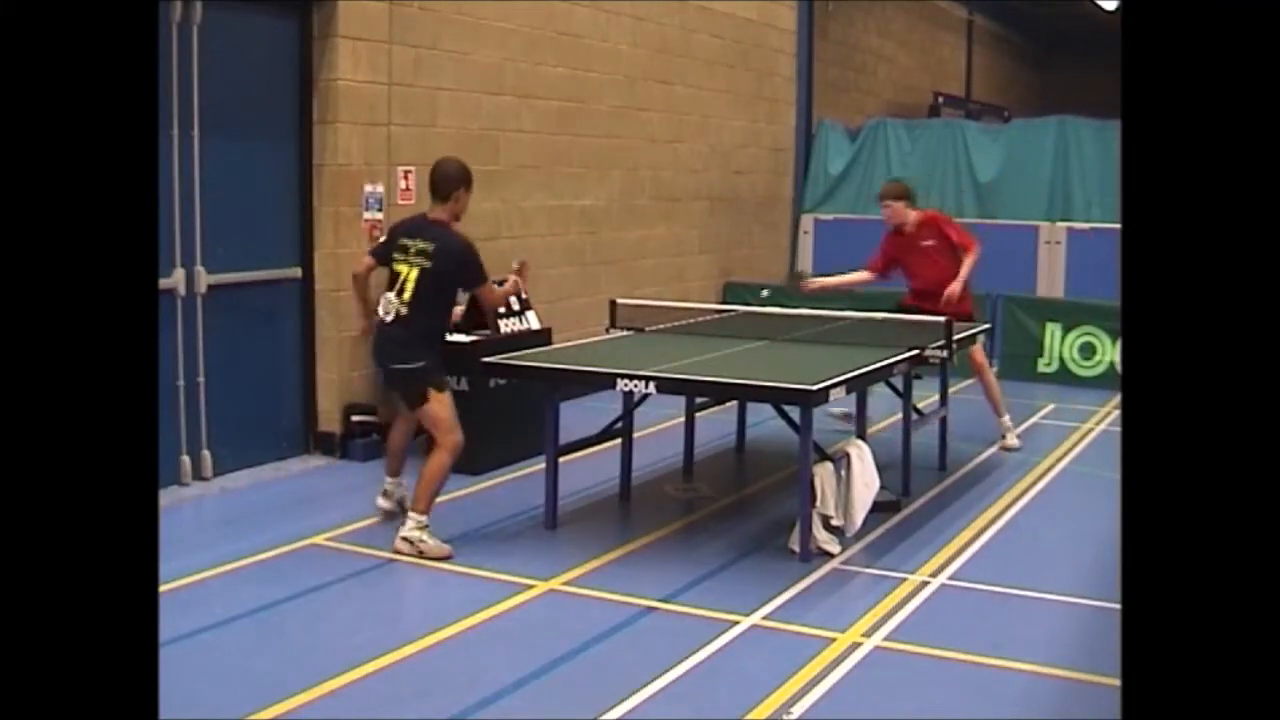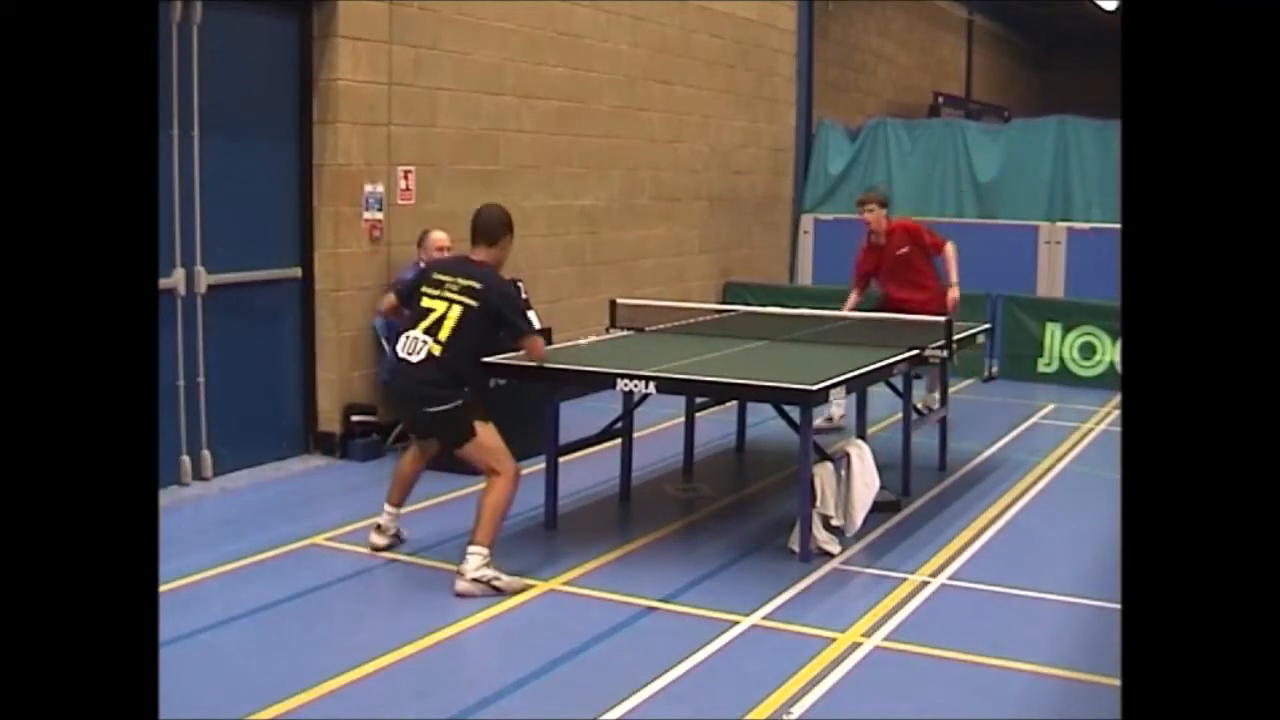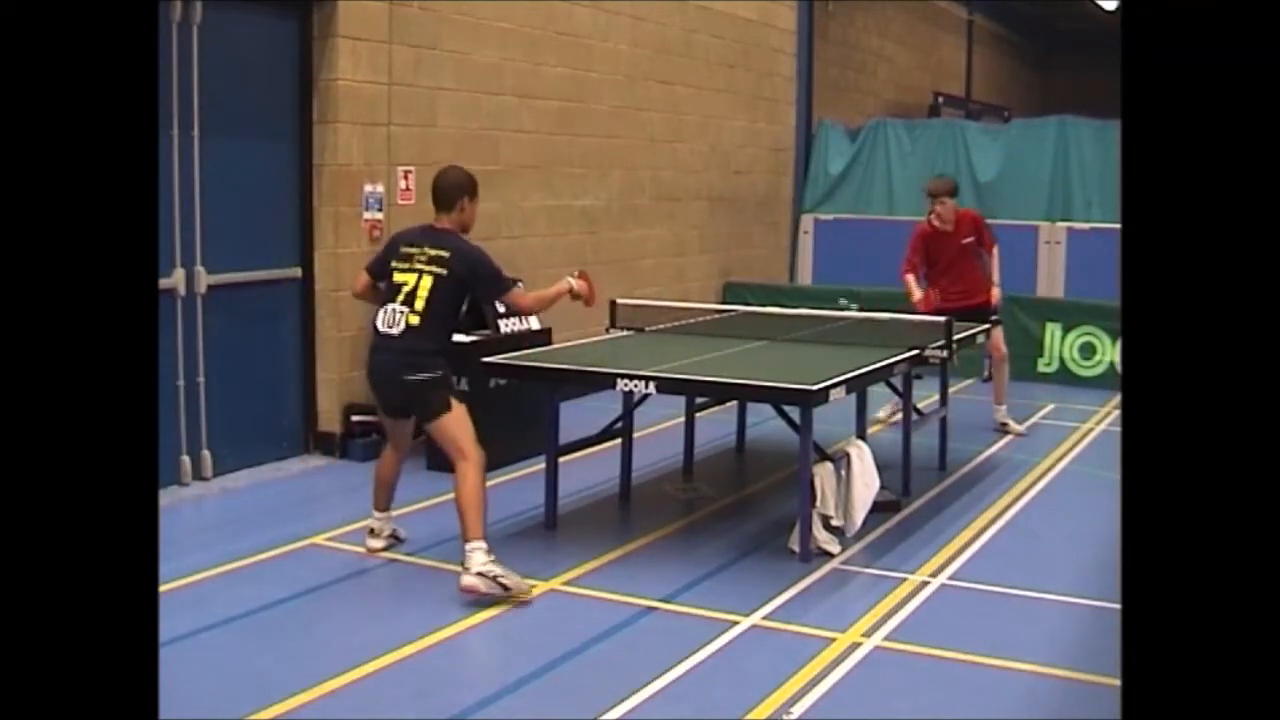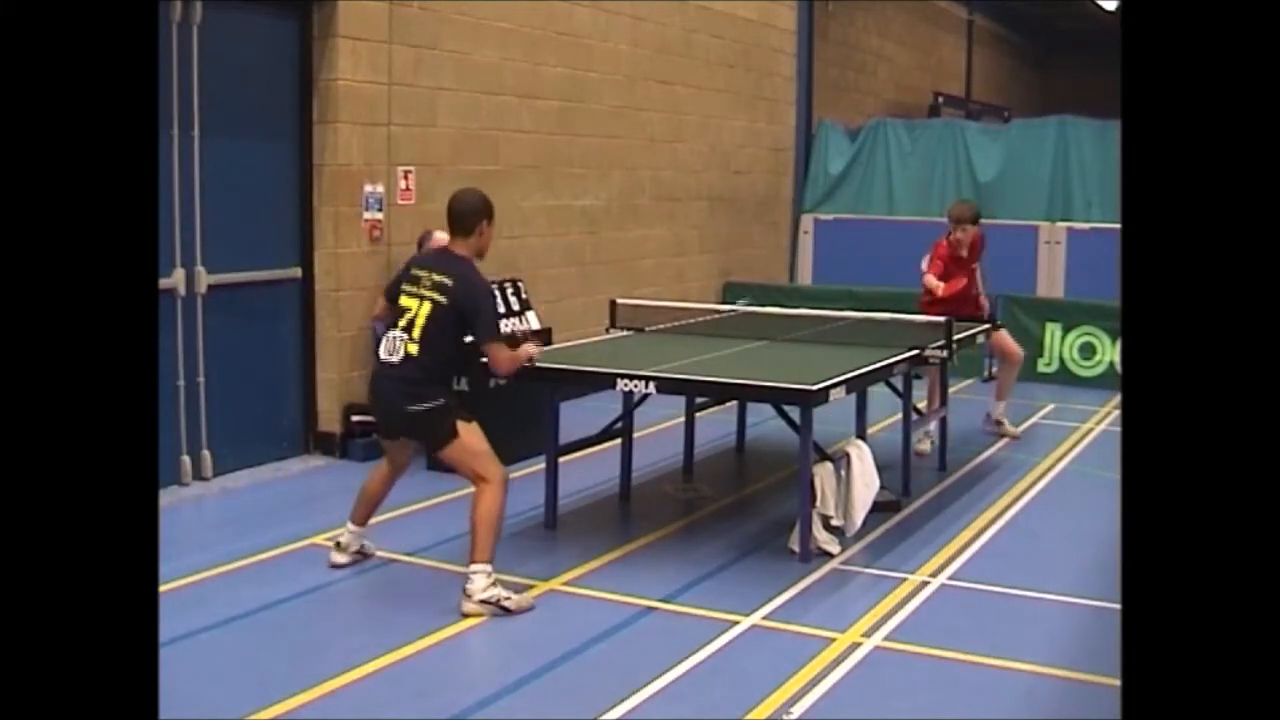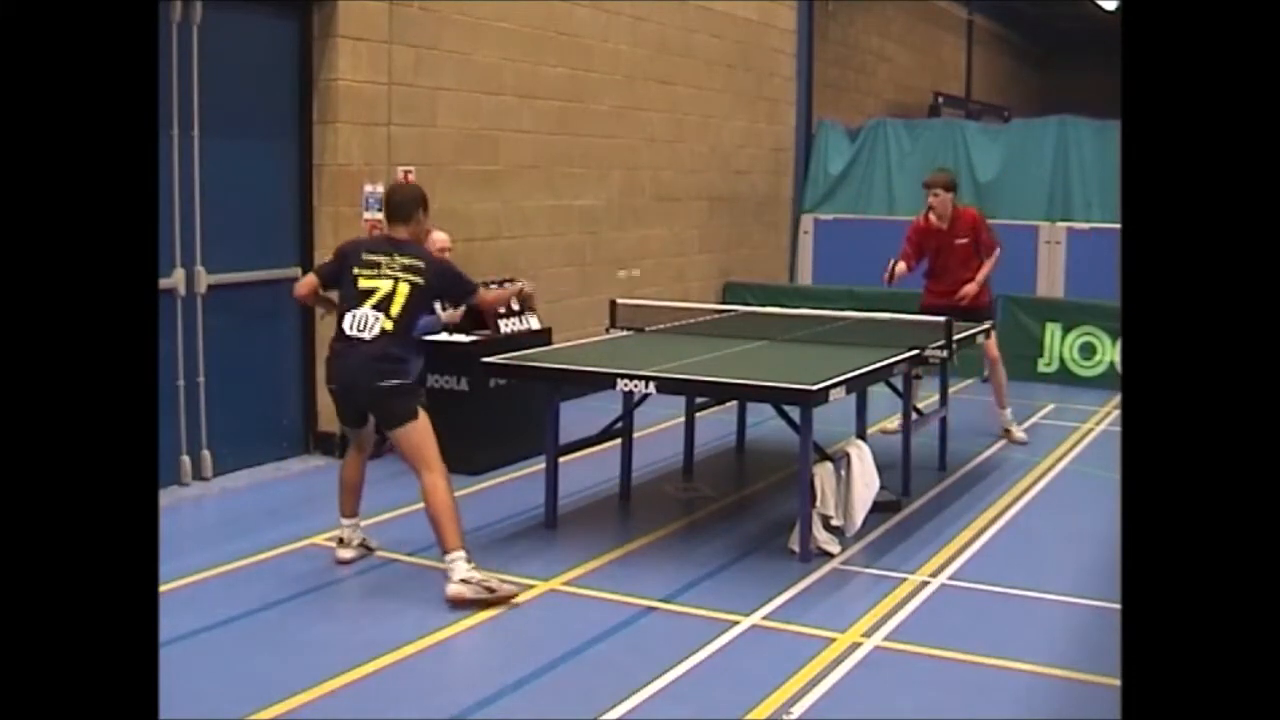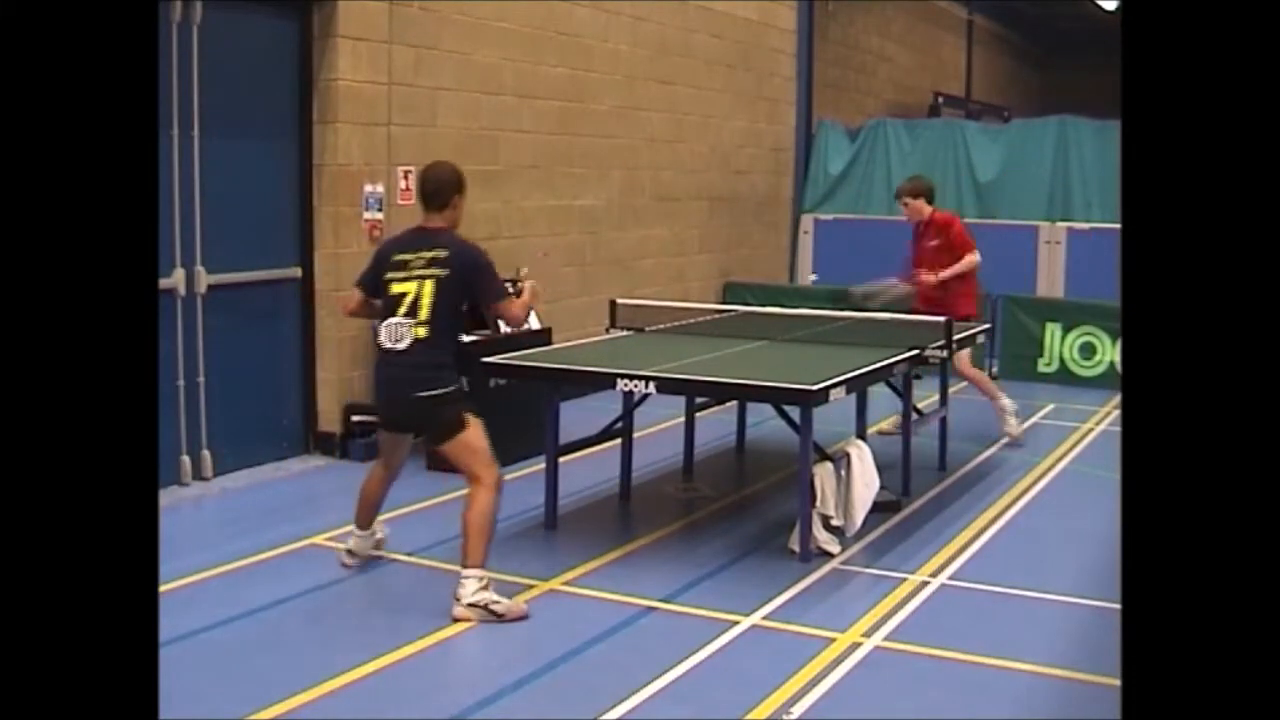
dt=0.5s
person 1, frame 1
left shoulder: (403, 230)
right shoulder: (457, 247)
left elbow: (360, 273)
right elbow: (491, 300)
left wrist: (369, 315)
right wrist: (512, 286)
left hip: (388, 345)
right hip: (414, 355)
left knee: (408, 418)
right knee: (449, 440)
left ankle: (391, 492)
right ankle: (413, 532)
person 1, frame 2
left shoulder: (434, 270)
right shoulder: (497, 289)
left elbow: (388, 306)
right elbow: (535, 351)
right wrist: (535, 336)
left hip: (401, 384)
right hip: (439, 397)
left knee: (424, 448)
right knee: (503, 470)
left ankle: (385, 526)
right ankle: (475, 568)
person 1, frame 3
left shoulder: (402, 242)
right shoulder: (466, 256)
left elbow: (361, 288)
right elbow: (523, 304)
right wrist: (569, 286)
left hip: (381, 363)
right hip: (420, 369)
left knee: (397, 444)
right knee: (470, 459)
left ankle: (379, 528)
right ankle: (478, 563)
person 1, frame 4
left shoulder: (417, 264)
right shoulder: (472, 285)
left elbow: (387, 309)
right elbow: (501, 366)
right wrist: (524, 353)
left hip: (383, 389)
right hip: (421, 400)
left knee: (394, 463)
right knee: (492, 478)
left ankle: (349, 542)
right ankle: (480, 587)
person 1, frame 5
left shoulder: (353, 251)
right shoulder: (432, 267)
left elbow: (302, 291)
right elbow: (485, 300)
right wrist: (515, 291)
left hip: (341, 371)
right hip: (387, 377)
left knee: (358, 446)
right knee: (432, 470)
left ankle: (350, 537)
right ankle: (460, 572)
person 1, frame 6
left shoulder: (390, 249)
right shoulder: (466, 255)
left elbow: (354, 307)
right elbow: (513, 316)
right wrist: (528, 293)
left hip: (389, 380)
right hip: (432, 387)
left knee: (389, 461)
right knee: (484, 477)
left ankle: (359, 541)
right ankle: (471, 590)
person 2, frame 1
left shoulder: (936, 221)
right shoulder: (892, 238)
left elbow: (972, 249)
right elbow: (870, 273)
left wrist: (959, 281)
right wrist: (823, 282)
left hip: (954, 305)
right hip: (917, 304)
left knee: (978, 362)
left ankle: (1006, 427)
person 2, frame 2
left shoulder: (908, 229)
right shoulder: (867, 250)
left elbow: (947, 247)
right elbow: (858, 290)
left wrist: (953, 284)
left hip: (930, 306)
right hip: (893, 307)
left ankle: (930, 396)
right ankle: (836, 414)
person 2, frame 3
left shoulder: (972, 219)
right shoulder: (922, 232)
left elbow: (991, 248)
right elbow: (910, 271)
left wrist: (995, 284)
right wrist: (915, 291)
left hip: (978, 299)
right hip: (940, 303)
left knee: (1000, 353)
left ankle: (1001, 416)
right ankle: (898, 402)
person 2, frame 4
left shoulder: (978, 242)
right shoulder: (942, 251)
right elbow: (929, 277)
left wrist: (980, 293)
right wrist: (937, 286)
left hip: (971, 311)
right hip: (940, 314)
left knee: (1014, 356)
right knee: (937, 365)
left ankle: (996, 415)
right ankle: (928, 431)
person 2, frame 5
left shoulder: (972, 219)
right shoulder: (920, 226)
left elbow: (993, 252)
right elbow: (907, 260)
left wrist: (977, 282)
right wrist: (895, 271)
left hip: (973, 298)
right hip: (936, 299)
left knee: (993, 357)
left ankle: (1007, 421)
person 2, frame 6
left shoulder: (949, 224)
right shoulder: (919, 230)
left elbow: (972, 258)
left wrist: (940, 277)
left hip: (959, 308)
right hip: (928, 306)
left knee: (962, 368)
left ankle: (1004, 406)
right ankle: (904, 417)
